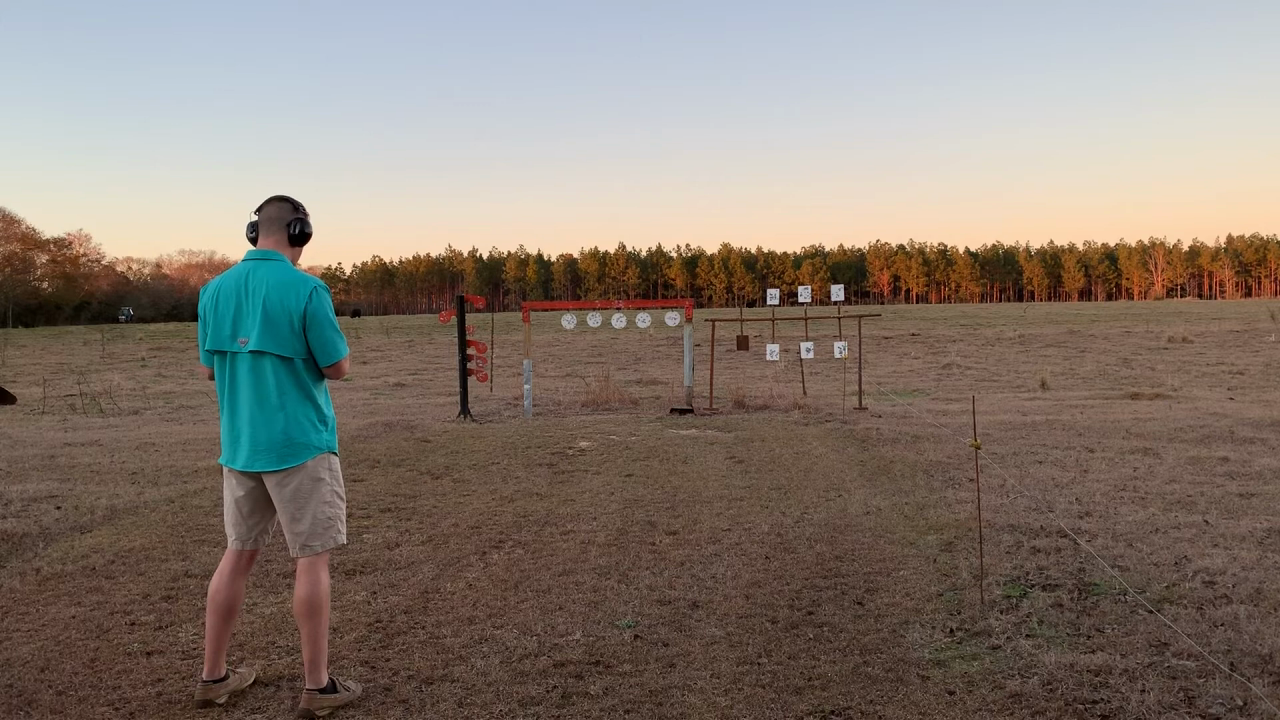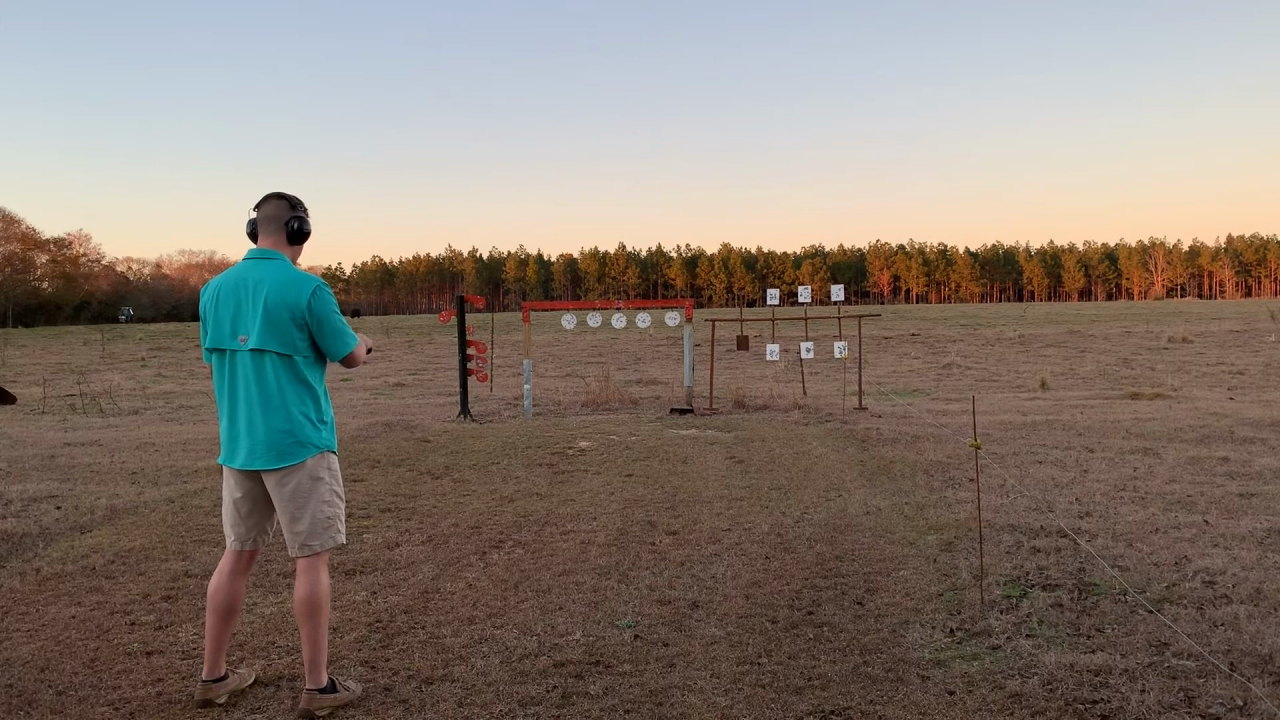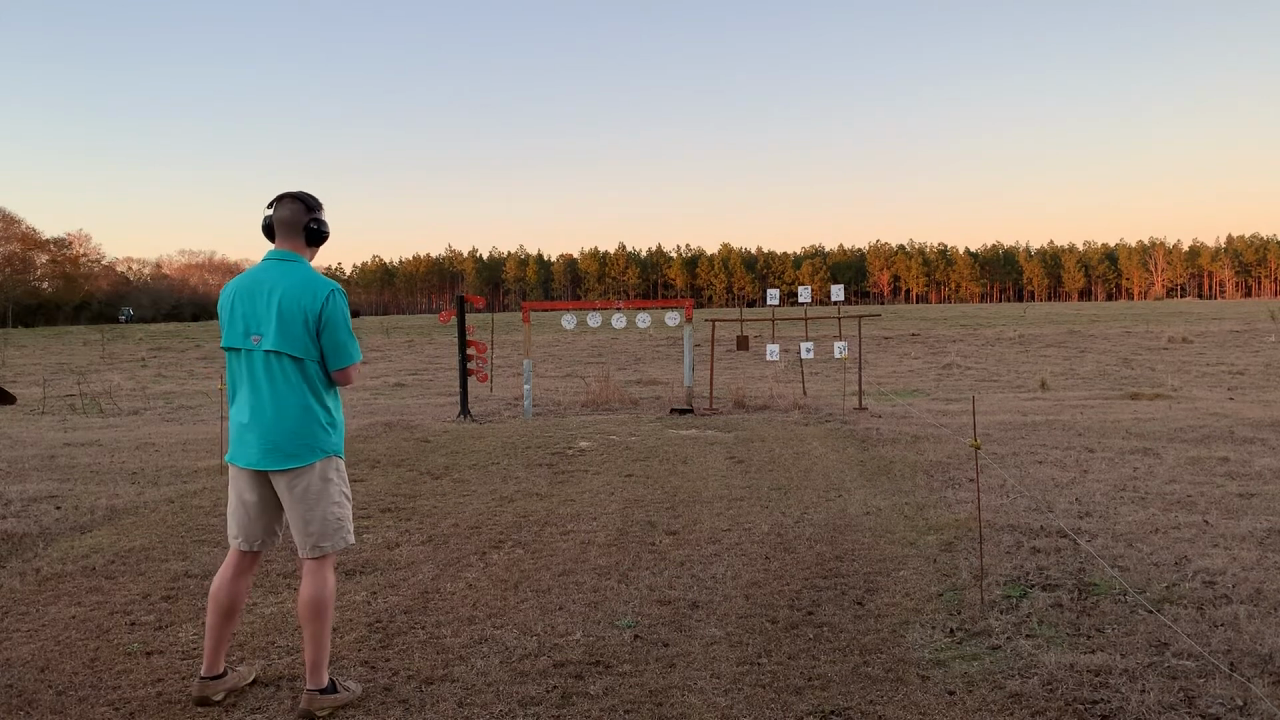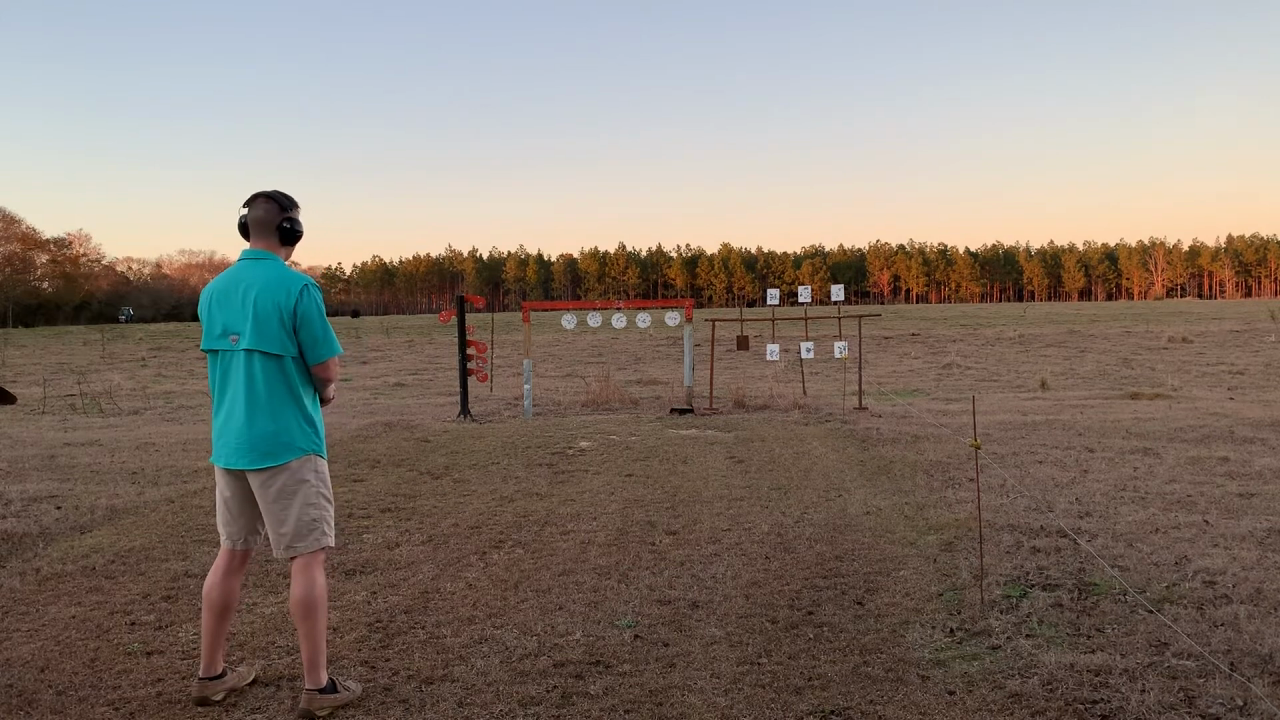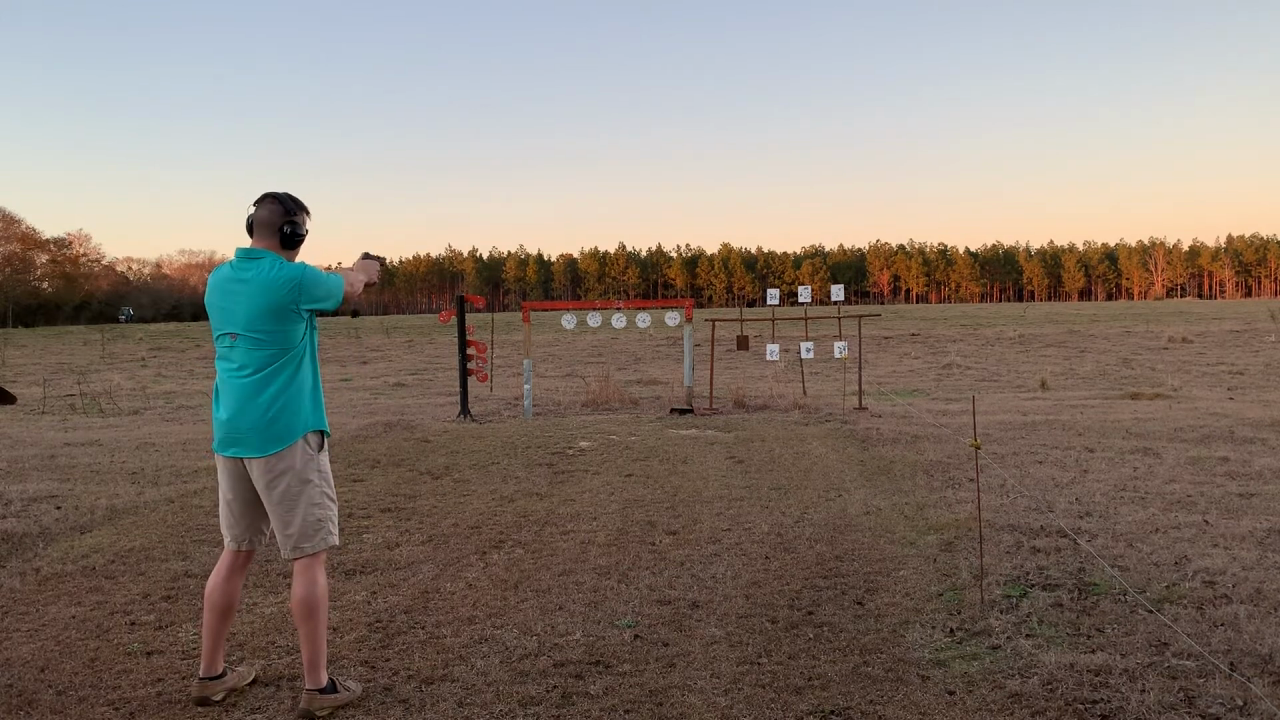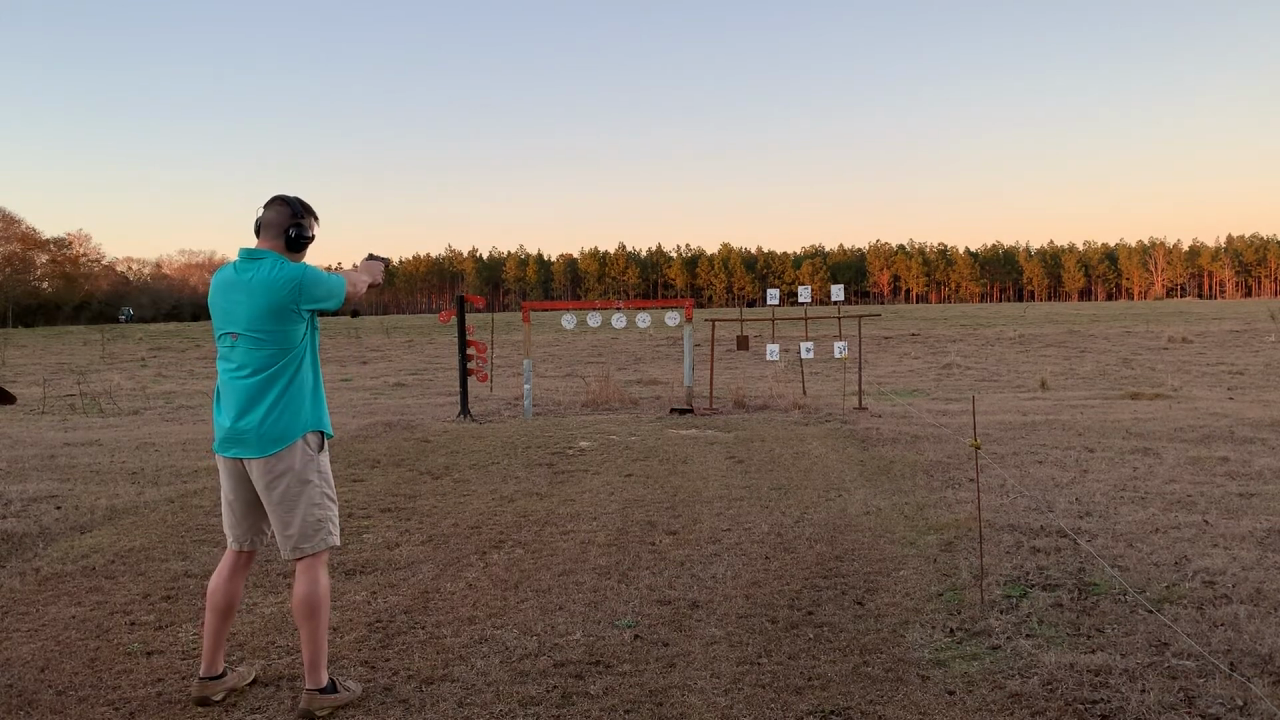
dt=0.7s
person 1, frame 1
left shoulder: (214, 290)
right shoulder: (306, 289)
left elbow: (210, 368)
right elbow: (337, 368)
right wrist: (324, 353)
left hip: (240, 446)
right hip: (300, 445)
left knee: (238, 553)
right knee: (312, 558)
left ankle: (213, 676)
person 1, frame 2
left shoulder: (215, 289)
right shoulder: (307, 288)
right elbow: (351, 358)
right wrist: (361, 342)
left hip: (239, 445)
right hip: (298, 444)
left knee: (238, 554)
right knee: (311, 559)
left ankle: (213, 676)
person 1, frame 3
left shoulder: (234, 290)
right shoulder: (323, 291)
right elbow: (345, 375)
right wrist: (323, 365)
left hip: (248, 444)
right hip: (308, 445)
left knee: (242, 554)
right knee: (318, 560)
left ankle: (212, 673)
person 1, frame 4
left shoulder: (213, 290)
right shoulder: (297, 287)
right elbow: (326, 369)
right wrist: (323, 389)
left hip: (231, 442)
right hip: (287, 443)
left knee: (232, 553)
right knee: (307, 559)
left ankle: (210, 674)
person 1, frame 5
left shoulder: (218, 280)
right shoulder: (292, 280)
right elbow: (348, 288)
left wrist: (346, 272)
right wrist: (362, 271)
left hip: (232, 438)
right hip: (286, 437)
left knee: (236, 552)
right knee: (309, 558)
left ankle: (210, 674)
person 1, frame 6
left shoulder: (223, 279)
right shoulder: (295, 279)
right elbow: (349, 289)
left wrist: (349, 275)
right wrist: (366, 273)
left hip: (232, 438)
right hip: (286, 438)
left knee: (238, 551)
right knee: (311, 557)
left ankle: (210, 675)
